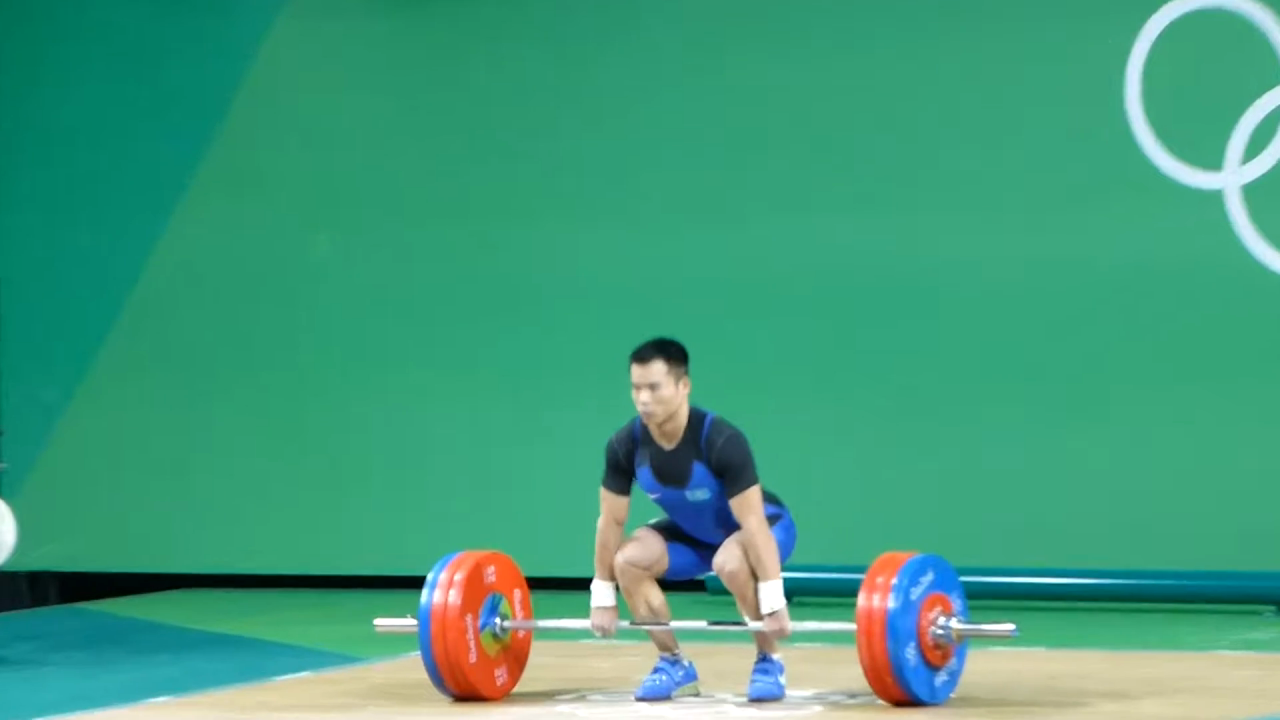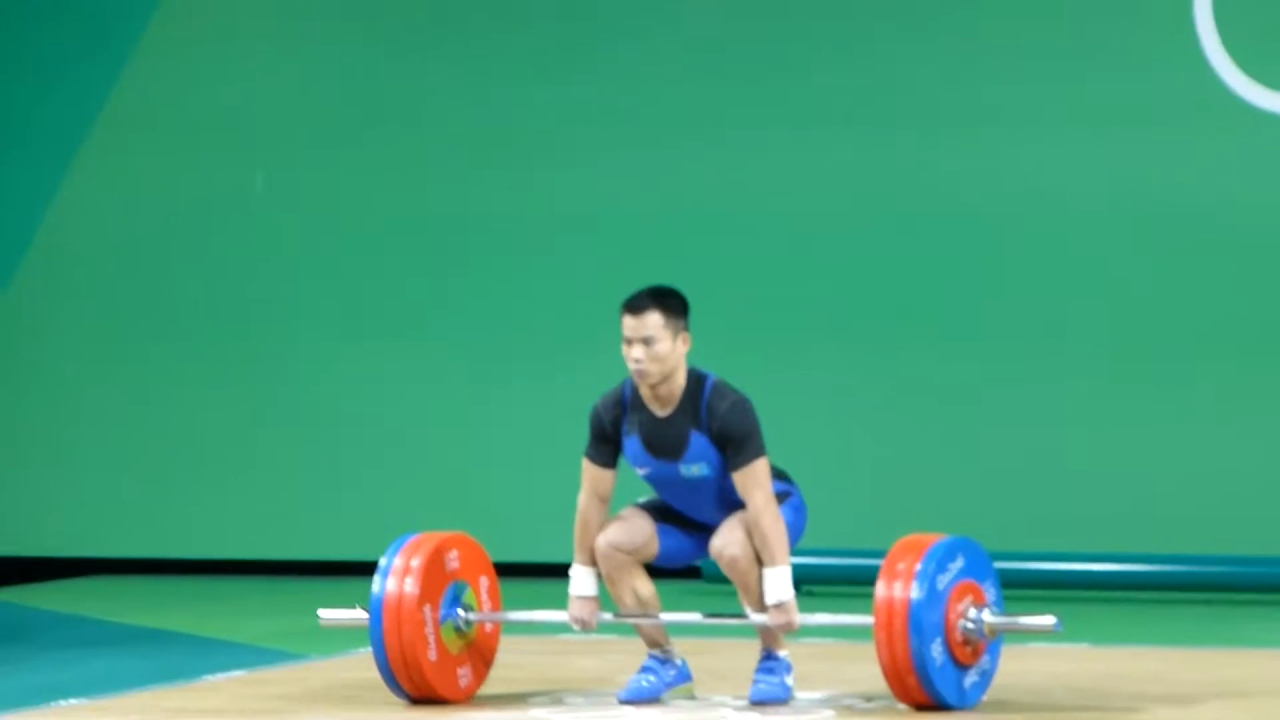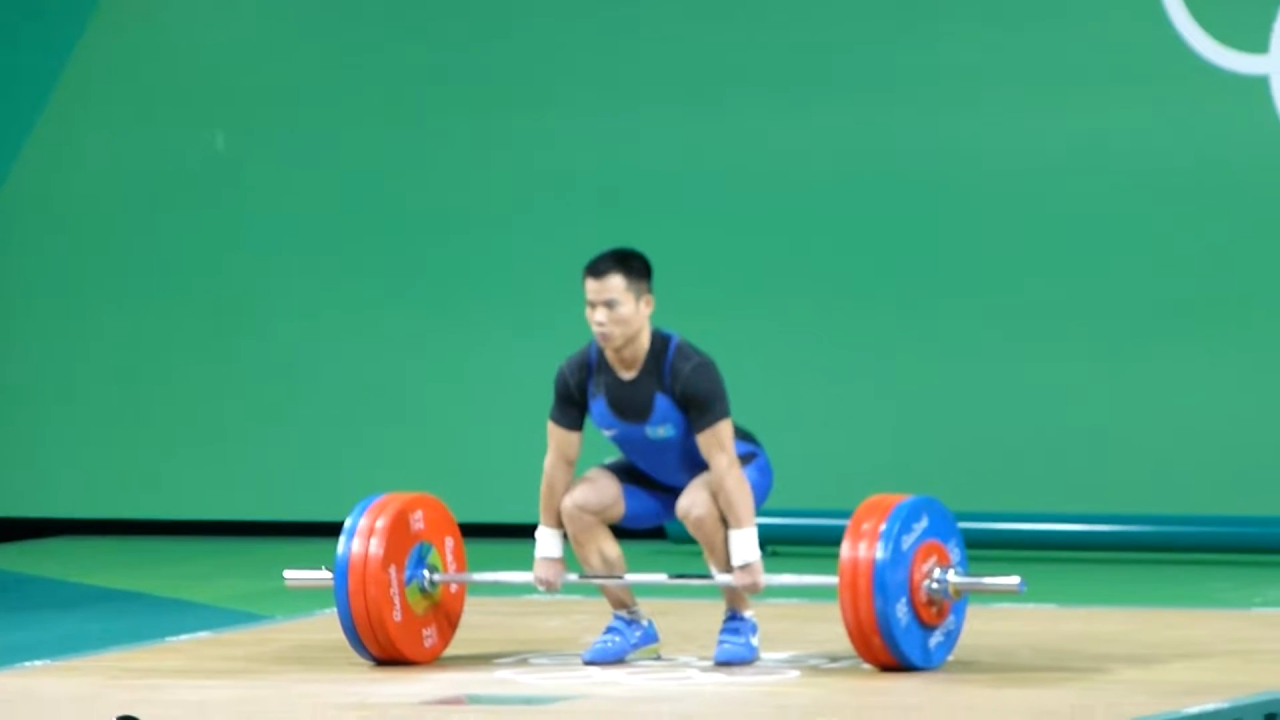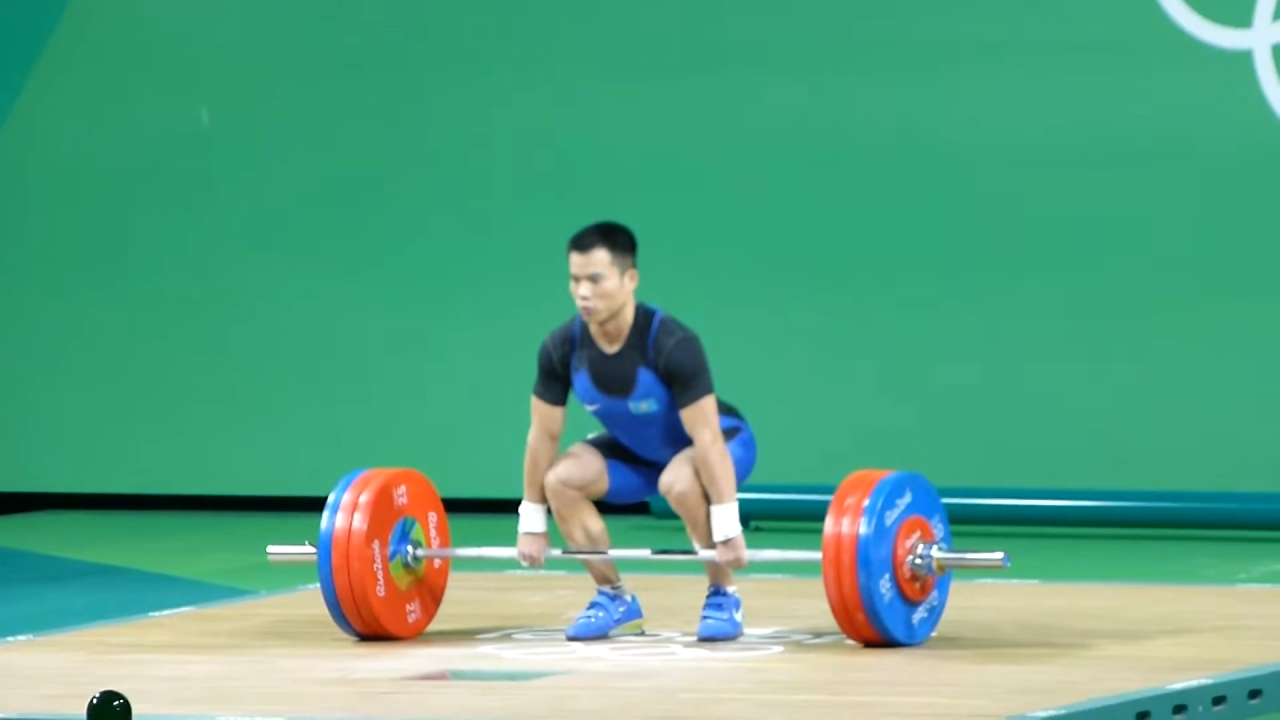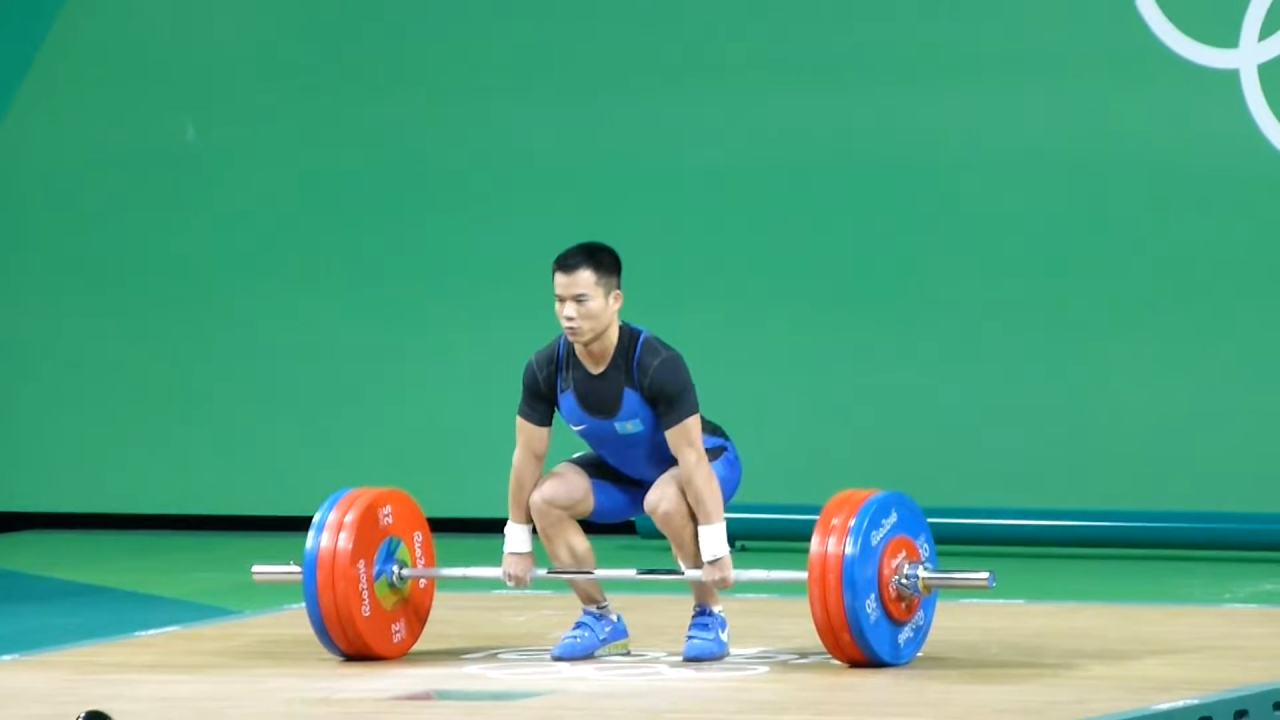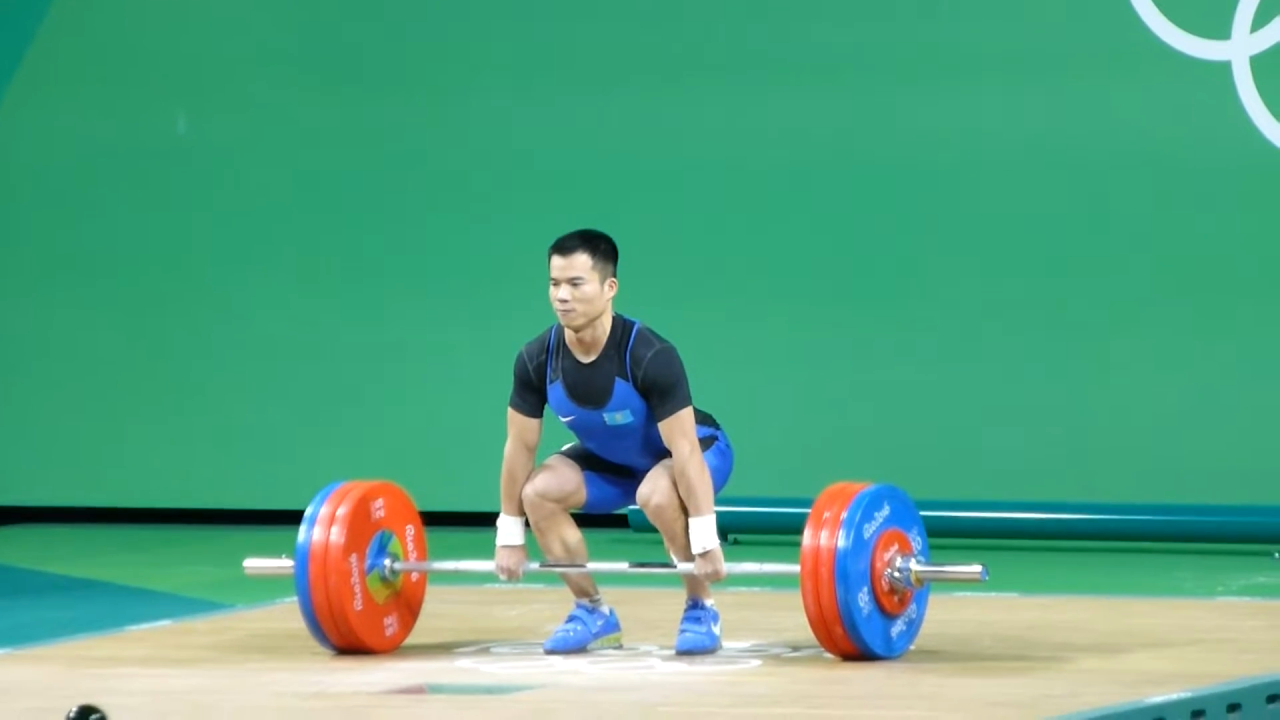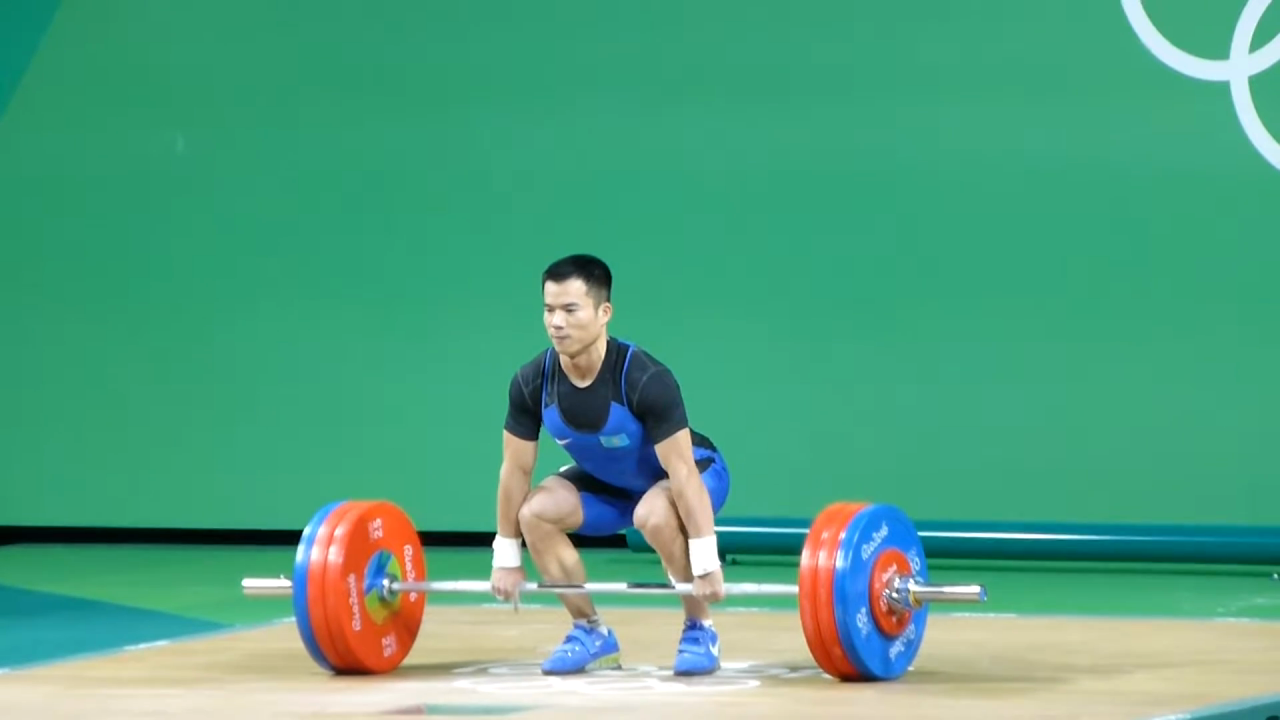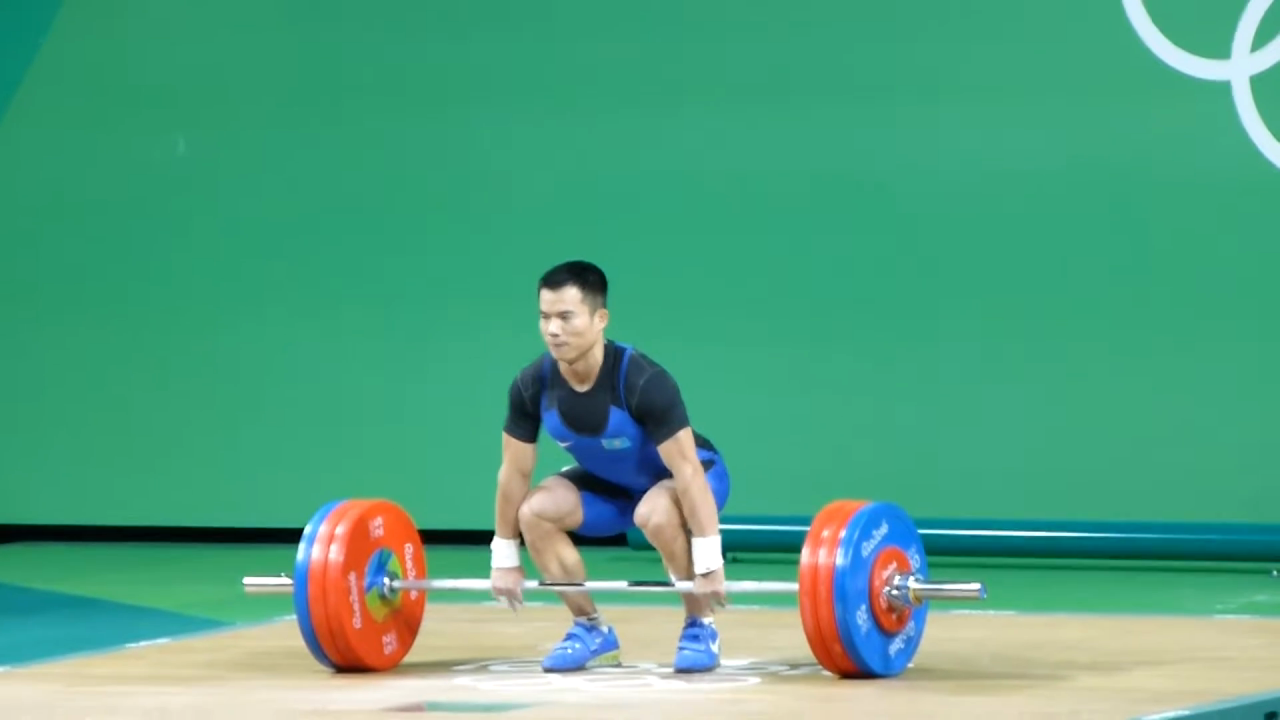
dt=0.3s
person 1, frame 1
left shoulder: (721, 440)
right shoulder: (625, 444)
left elbow: (753, 523)
right elbow: (611, 521)
left wrist: (772, 602)
right wrist: (602, 599)
left hip: (761, 528)
right hip: (693, 533)
left knee: (731, 562)
right knee: (628, 559)
left ankle: (769, 662)
right ankle: (675, 664)
person 1, frame 2
left shoulder: (723, 406)
right shoulder: (613, 410)
left elbow: (759, 502)
right elbow: (593, 498)
left wrist: (780, 592)
right wrist: (582, 587)
left hip: (767, 505)
right hip: (687, 513)
left knee: (732, 547)
right knee: (611, 542)
left ankle: (775, 659)
right ankle: (665, 660)
person 1, frame 3
left shoulder: (688, 368)
right shoulder: (577, 373)
left elbow: (723, 462)
right elbow: (559, 460)
left wrist: (746, 552)
right wrist: (548, 548)
left hip: (737, 466)
right hip: (655, 473)
left knee: (697, 506)
right knee: (577, 503)
left ankle: (740, 620)
right ankle: (632, 621)
person 1, frame 4
left shoulder: (671, 343)
right shoulder: (561, 347)
left elbow: (706, 438)
right elbow: (543, 434)
left wrist: (728, 528)
right wrist: (532, 522)
left hip: (720, 439)
right hip: (637, 448)
left knee: (679, 481)
right knee: (561, 478)
left ankle: (723, 596)
right ankle: (615, 597)
person 1, frame 5
left shoulder: (656, 363)
right shoulder: (546, 368)
left elbow: (691, 458)
right elbow: (527, 455)
left wrist: (715, 549)
right wrist: (517, 543)
left hip: (706, 458)
right hip: (623, 466)
left knee: (664, 501)
right knee: (546, 498)
left ankle: (709, 616)
right ankle: (601, 617)
person 1, frame 6
left shoulder: (649, 354)
right shoulder: (537, 358)
left elbow: (684, 450)
right elbow: (519, 446)
left wrist: (706, 540)
right wrist: (510, 536)
left hip: (697, 448)
right hip: (612, 457)
left knee: (657, 494)
right knee: (539, 491)
left ankle: (701, 610)
right ankle: (593, 611)
person 1, frame 7
left shoulder: (645, 378)
right shoulder: (531, 381)
left elbow: (682, 472)
right elbow: (515, 470)
left wrist: (706, 563)
right wrist: (507, 558)
left hip: (694, 470)
right hip: (610, 480)
left knee: (654, 514)
right knee: (535, 511)
left ankle: (699, 631)
right ankle: (592, 632)
person 1, frame 8
left shoulder: (642, 380)
right shoulder: (531, 384)
left elbow: (687, 471)
right elbow: (514, 472)
left wrist: (710, 563)
right wrist: (504, 558)
left hip: (694, 471)
right hip: (610, 480)
left knee: (656, 514)
right knee: (535, 511)
left ankle: (700, 628)
right ankle: (592, 629)
